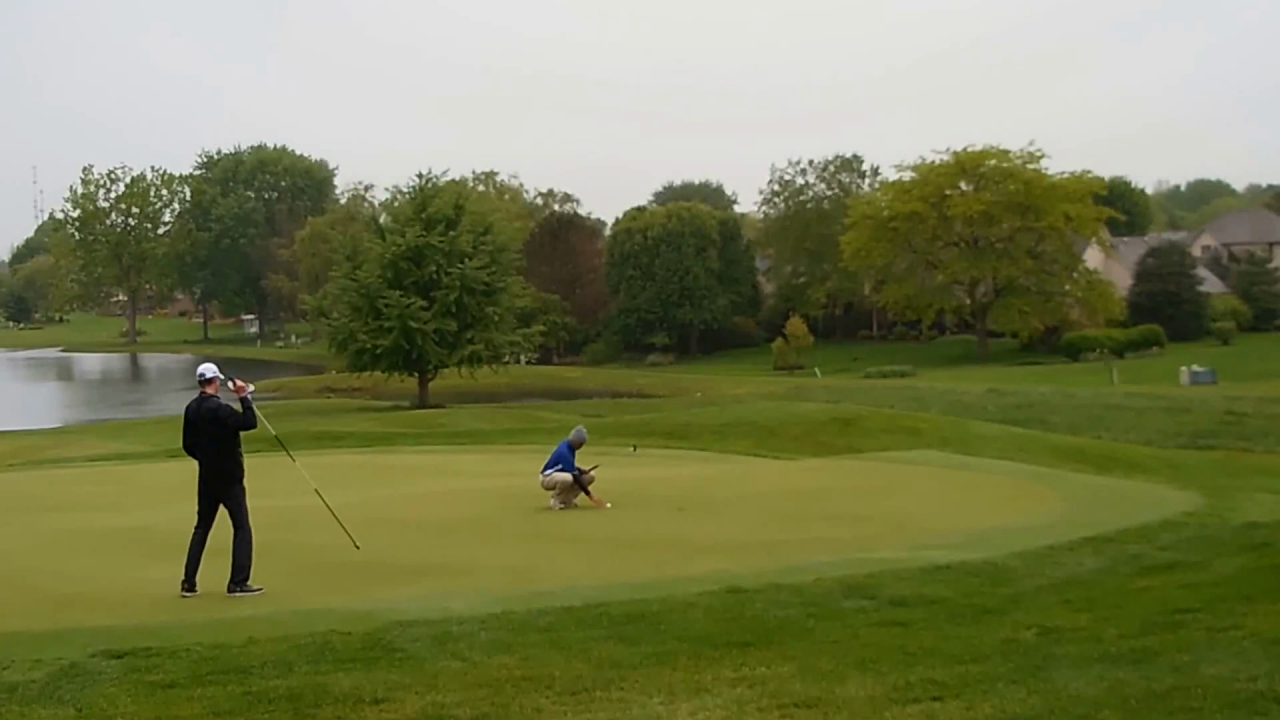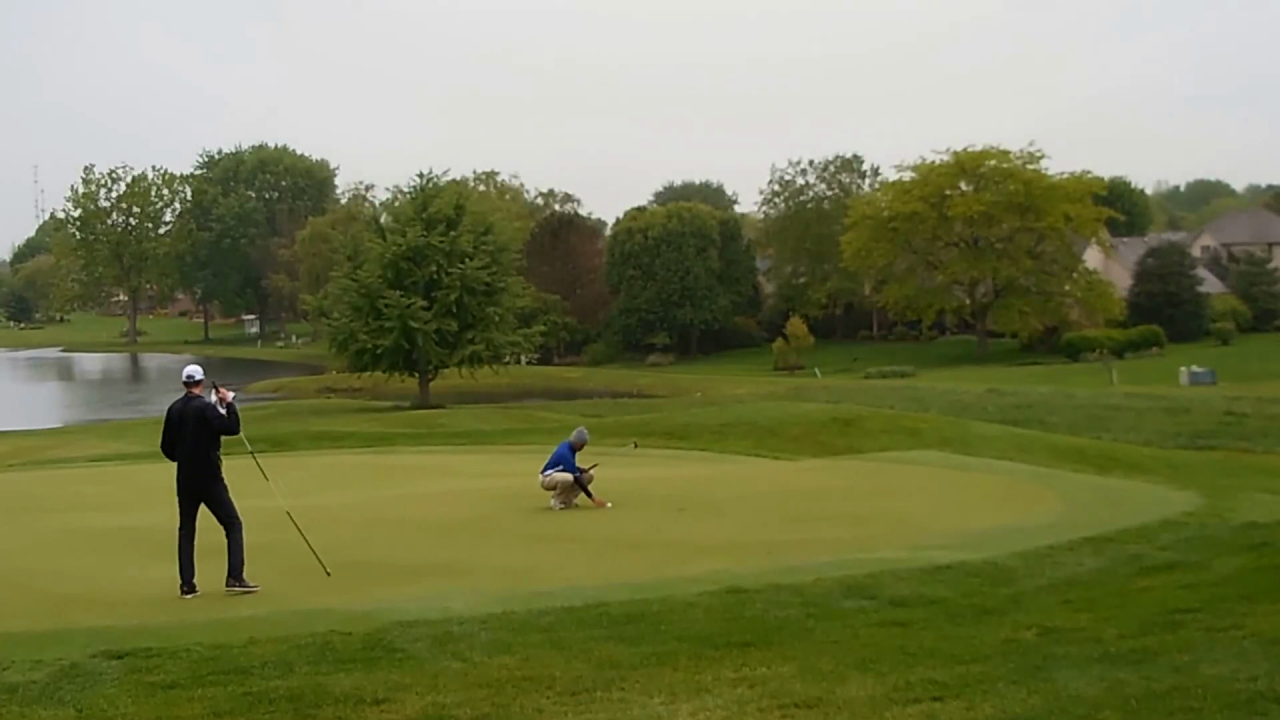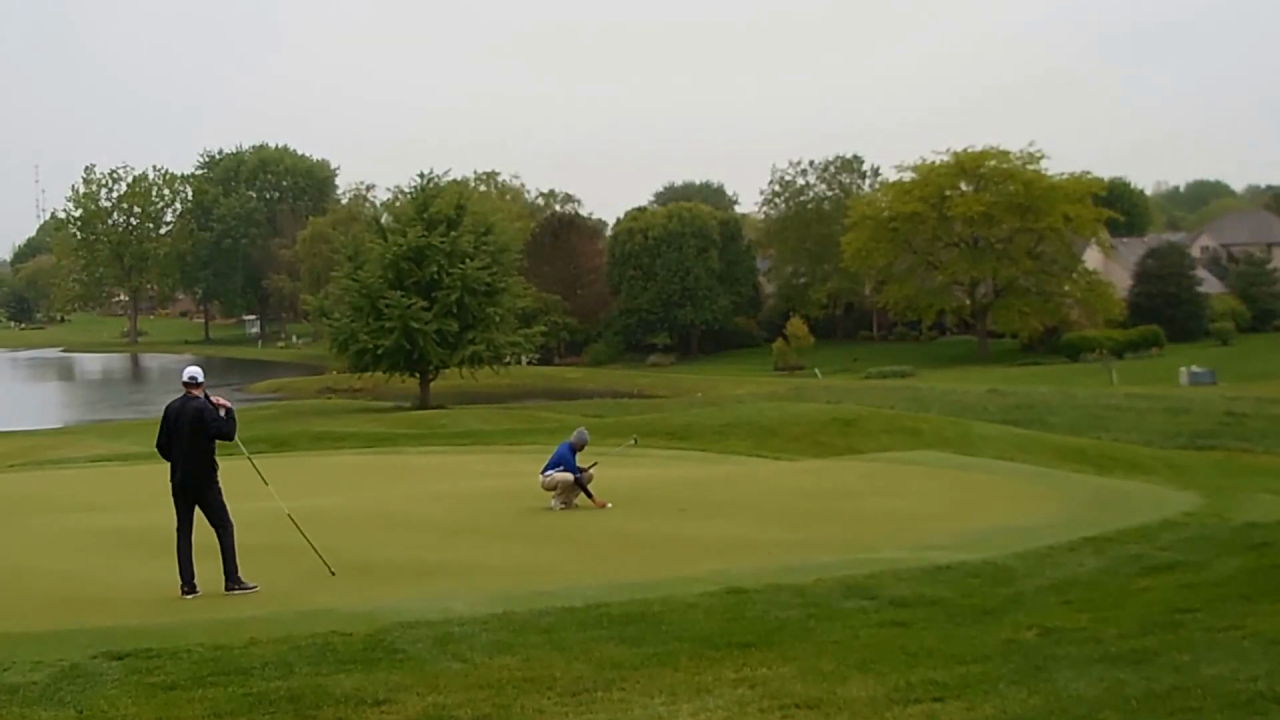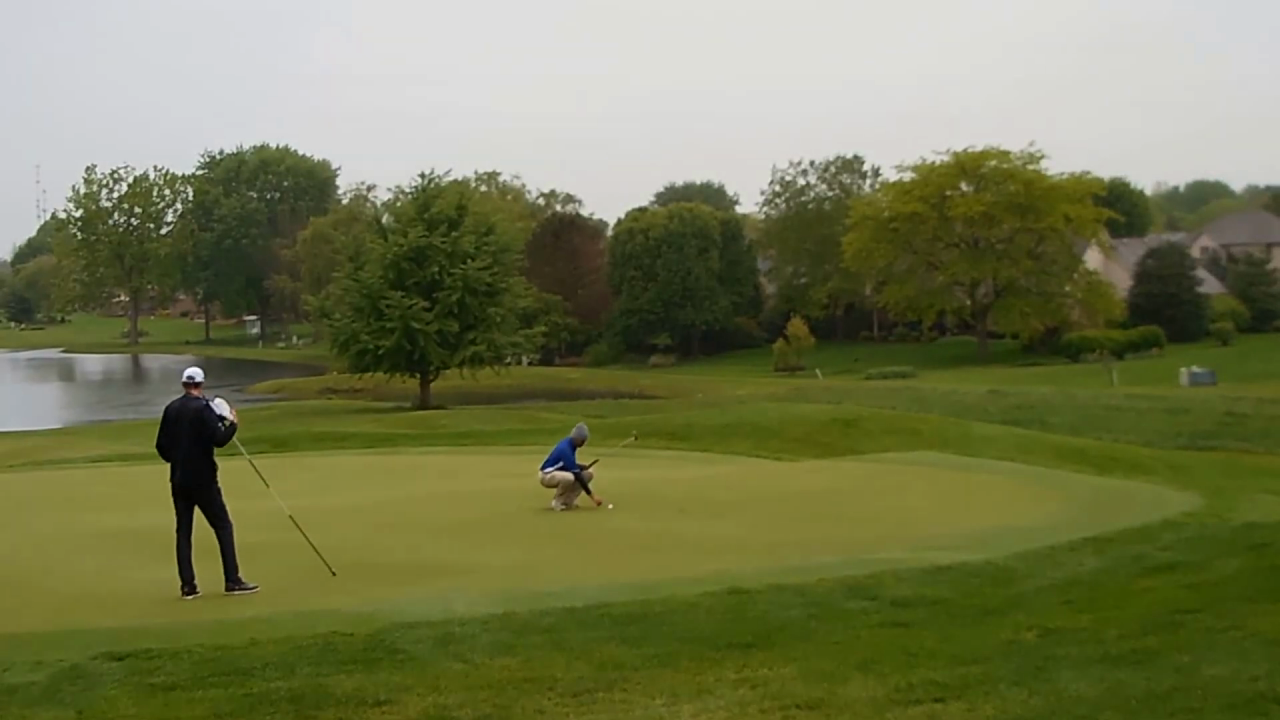
dt=0.3s
person 1, frame 1
left shoulder: (191, 408)
right shoulder: (219, 408)
left elbow: (188, 445)
right elbow: (250, 423)
right wrist: (244, 397)
left hip: (207, 479)
right hip: (228, 478)
left knee: (202, 528)
right knee: (242, 529)
left ankle: (188, 583)
right ankle: (238, 583)
person 1, frame 2
left shoulder: (174, 409)
right shoulder: (205, 407)
left elbow: (166, 447)
right elbow: (233, 428)
right wrist: (228, 403)
left hip: (185, 479)
right hip: (209, 478)
left knee: (186, 530)
right knee: (232, 524)
left ankle: (187, 585)
right ankle: (235, 577)
person 1, frame 3
left shoulder: (171, 408)
right shoulder: (204, 408)
left elbow: (162, 445)
right elbow: (227, 434)
right wrist: (228, 410)
left hip: (179, 479)
right hip: (203, 479)
left knee: (184, 531)
right knee: (224, 526)
left ankle: (188, 585)
right ankle: (232, 580)
person 1, frame 4
left shoulder: (171, 409)
right shoulder: (203, 409)
left elbow: (161, 445)
right elbow: (219, 439)
right wrist: (232, 424)
left hip: (179, 480)
right hip: (202, 479)
left knee: (183, 531)
right knee: (223, 527)
left ankle: (187, 585)
right ankle: (232, 581)
